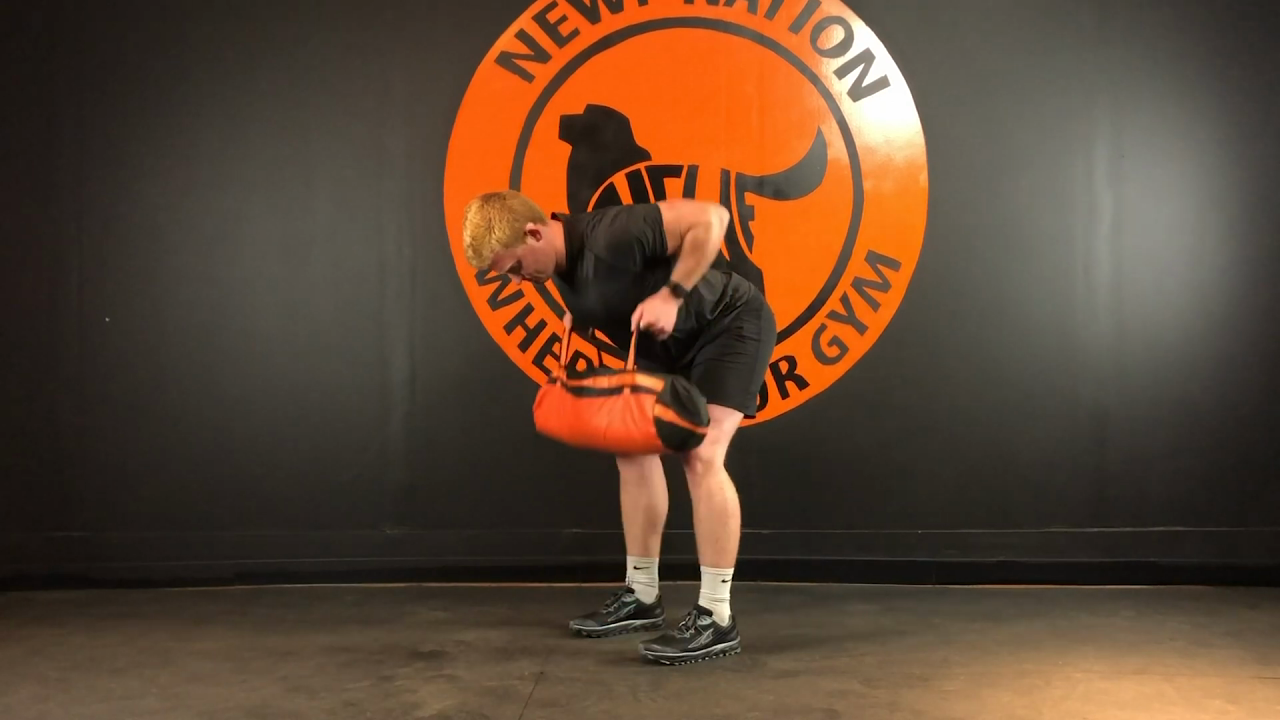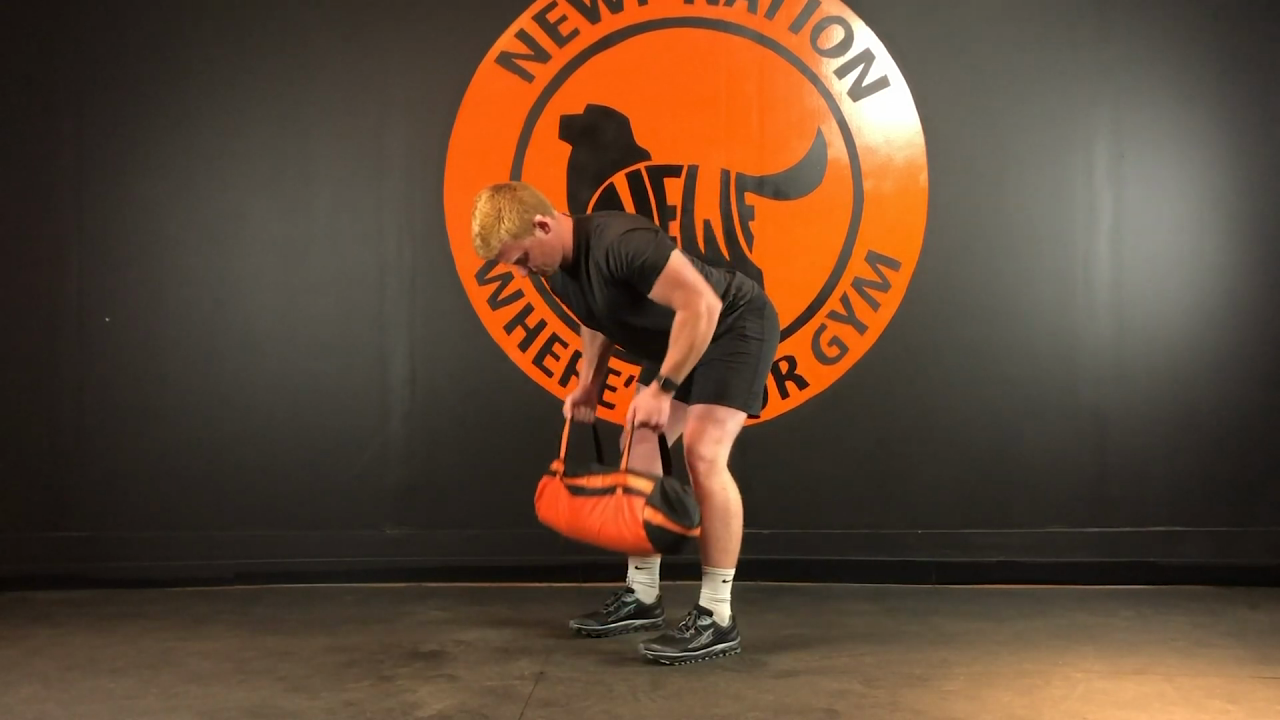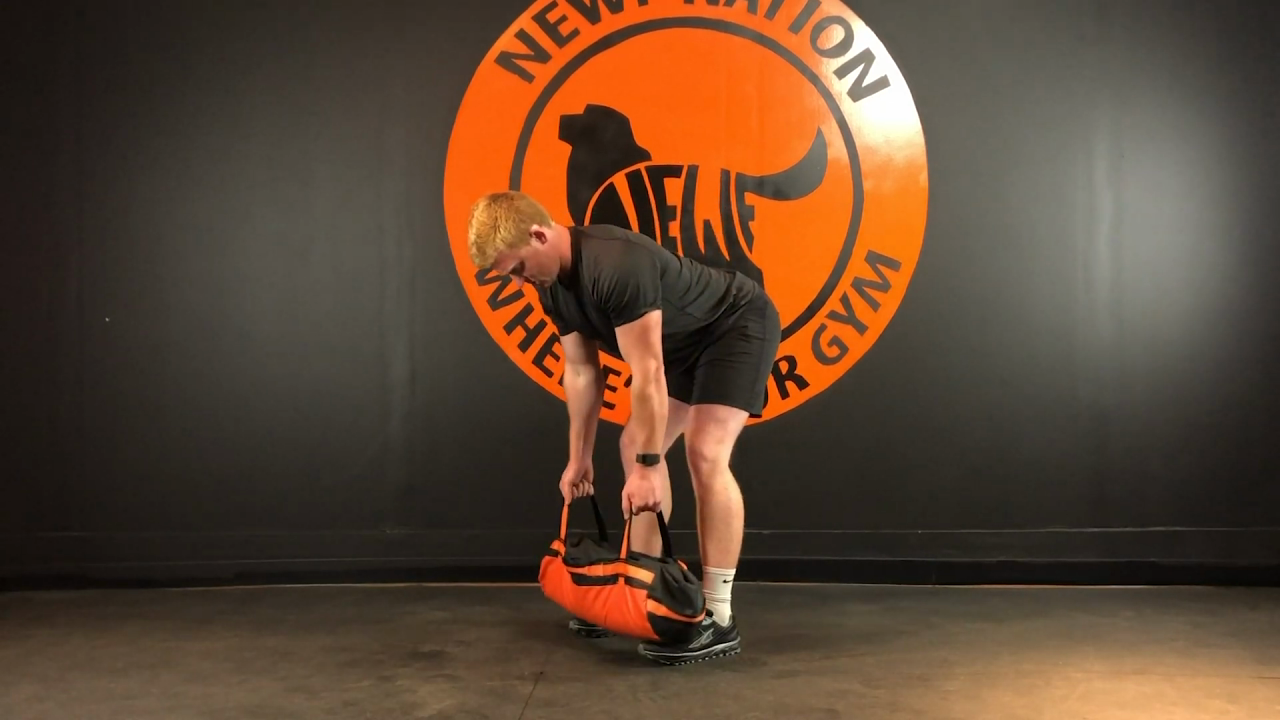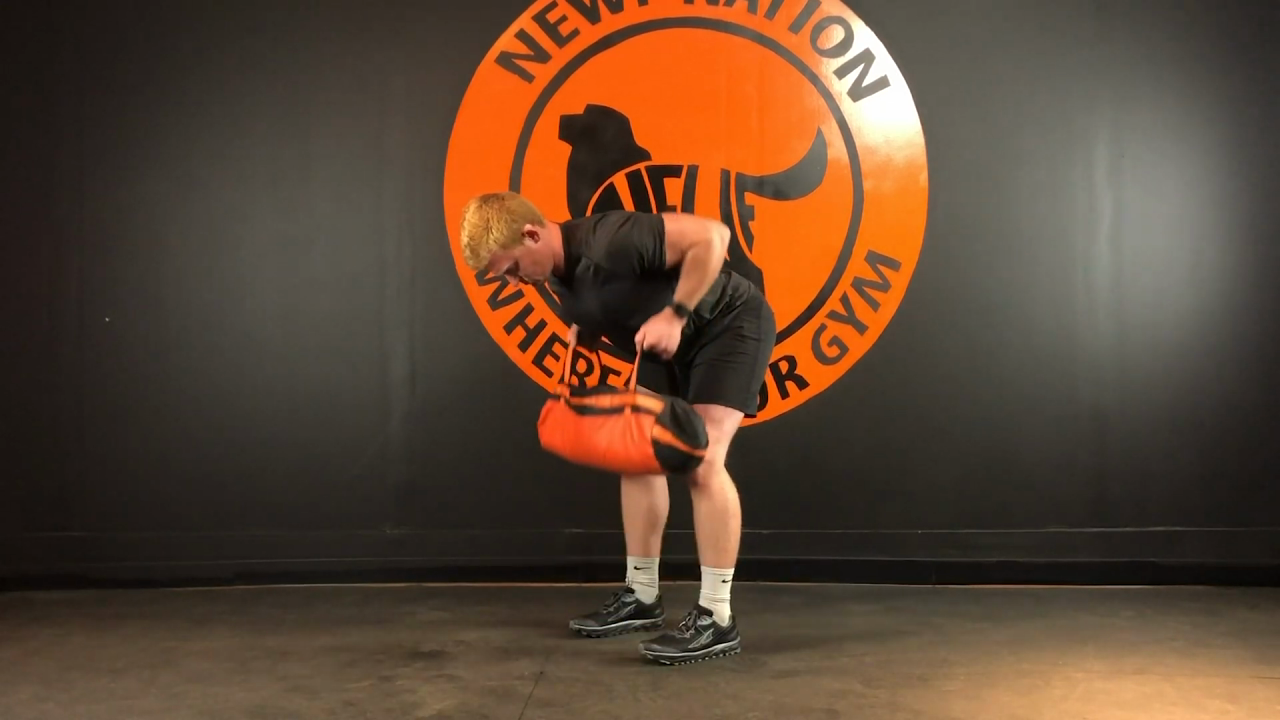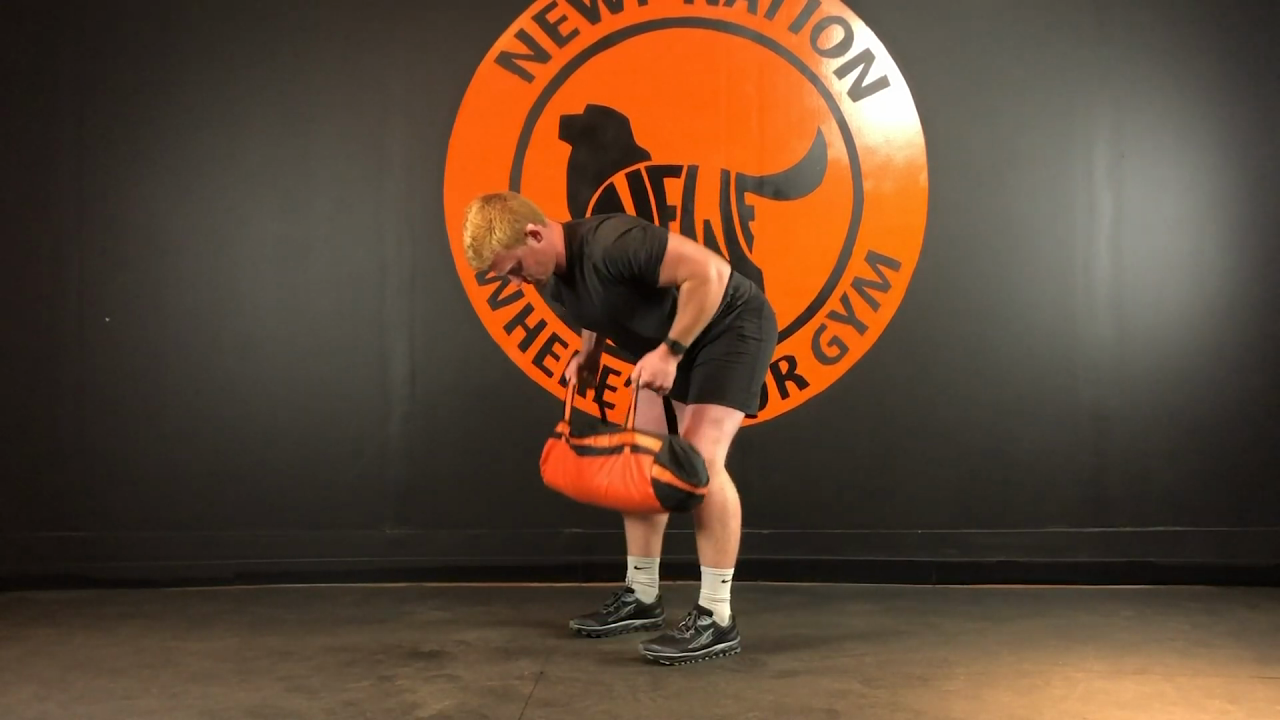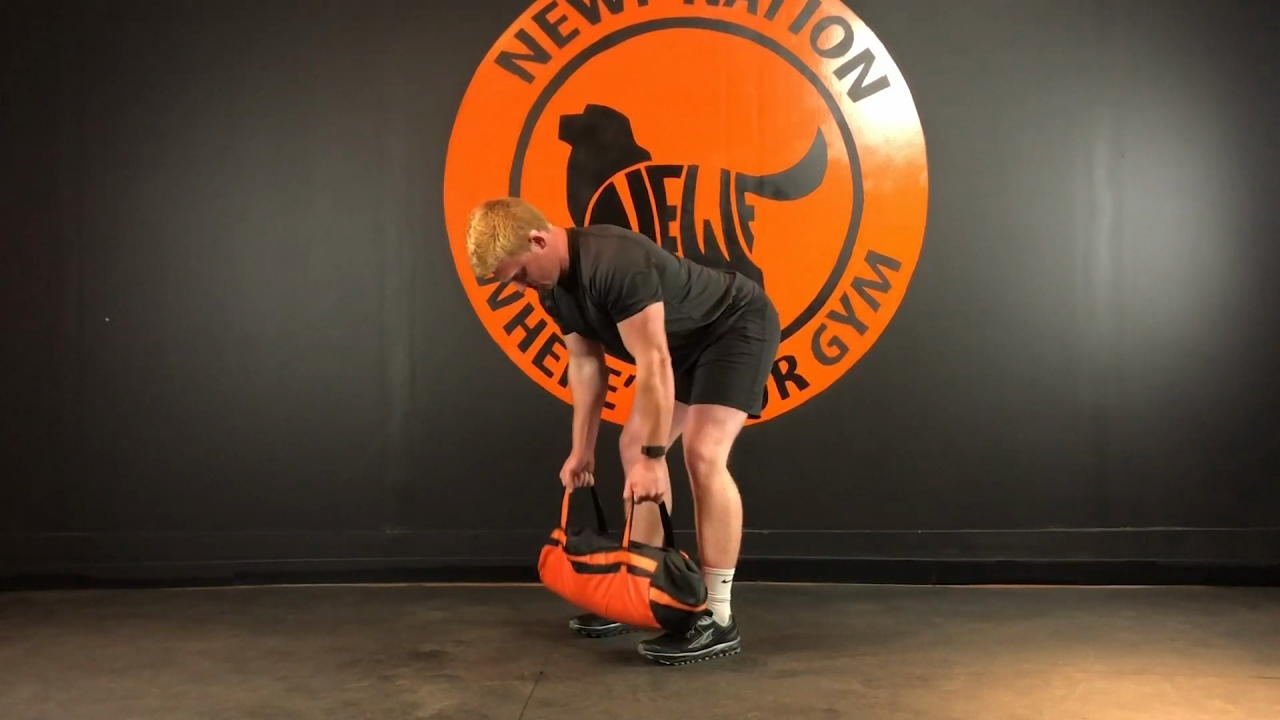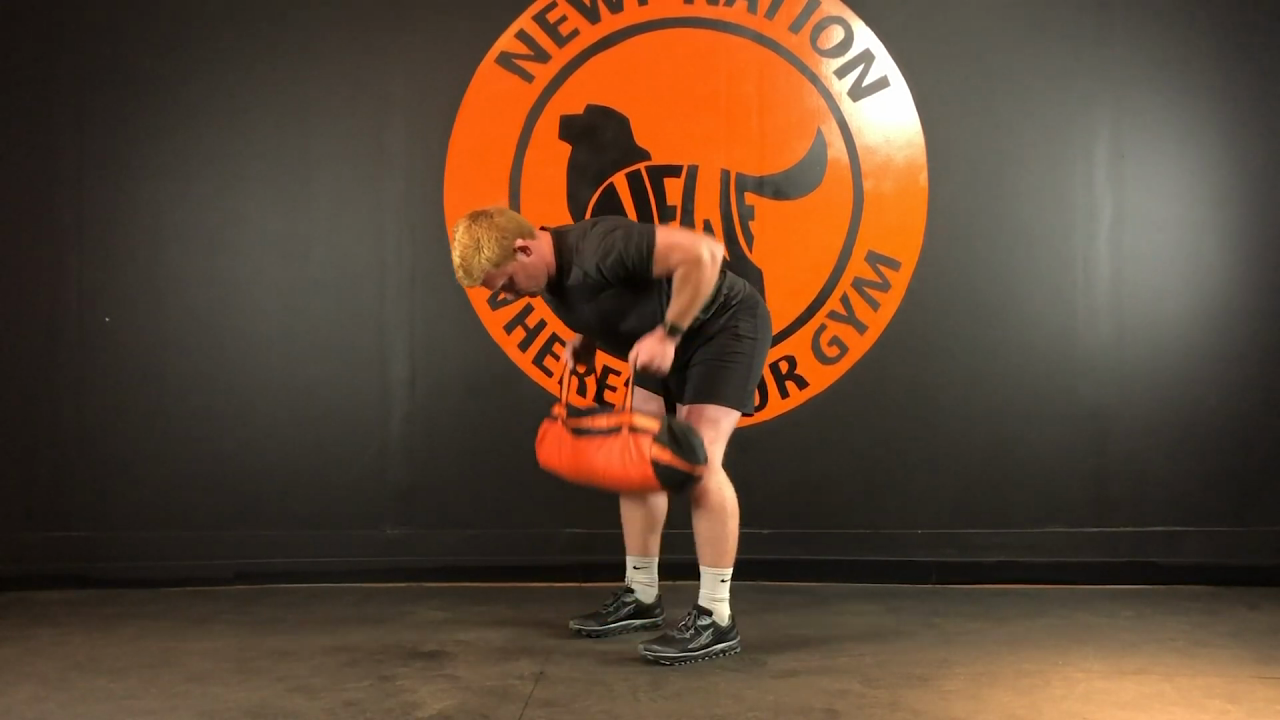
dt=0.7s
person 1, frame 1
left shoulder: (609, 235)
right shoulder: (558, 255)
left elbow: (711, 217)
left wrist: (672, 296)
right wrist: (582, 310)
left hip: (731, 324)
right hip: (671, 338)
left knee: (701, 455)
right knee: (635, 450)
left ankle: (716, 617)
right ankle: (642, 596)
person 1, frame 2
left shoulder: (619, 244)
right shoulder: (557, 267)
left elbow: (702, 306)
left wrist: (662, 390)
right wrist: (589, 382)
left hip: (735, 325)
right hip: (674, 342)
left knee: (703, 453)
right knee: (640, 451)
left ankle: (716, 617)
right ankle: (642, 595)
person 1, frame 3
left shoulder: (615, 266)
right shoulder: (552, 283)
left elbow: (647, 372)
right elbow: (580, 370)
left wrist: (647, 467)
right wrist: (579, 459)
left hip: (738, 325)
right hip: (683, 339)
left knee: (706, 455)
right knee: (634, 446)
left ankle: (717, 618)
person 1, frame 4
left shoulder: (609, 242)
right shoulder: (553, 270)
left elbow: (712, 236)
left wrist: (674, 313)
right wrist: (583, 330)
left hip: (730, 324)
right hip: (672, 340)
left knee: (701, 454)
left ankle: (717, 618)
right ankle: (641, 596)
person 1, frame 5
left shoulder: (611, 243)
right shoulder: (553, 274)
left elbow: (711, 273)
left wrist: (670, 353)
right wrist: (588, 353)
left hip: (733, 323)
right hip: (672, 337)
left knee: (702, 455)
left ankle: (717, 617)
right ankle: (642, 596)
person 1, frame 6
left shoulder: (613, 263)
right shoulder: (553, 285)
left elbow: (653, 365)
right elbow: (585, 362)
left wrist: (654, 458)
right wrist: (582, 449)
left hip: (737, 326)
right hip: (684, 338)
left knee: (703, 455)
right knee: (633, 446)
left ankle: (718, 618)
person 1, frame 7
left shoulder: (598, 250)
right shoulder: (549, 272)
left elbow: (705, 253)
left wrist: (668, 335)
right wrist: (585, 342)
left hip: (727, 324)
right hip: (673, 338)
left knee: (698, 454)
left ankle: (716, 617)
right ankle: (641, 597)
